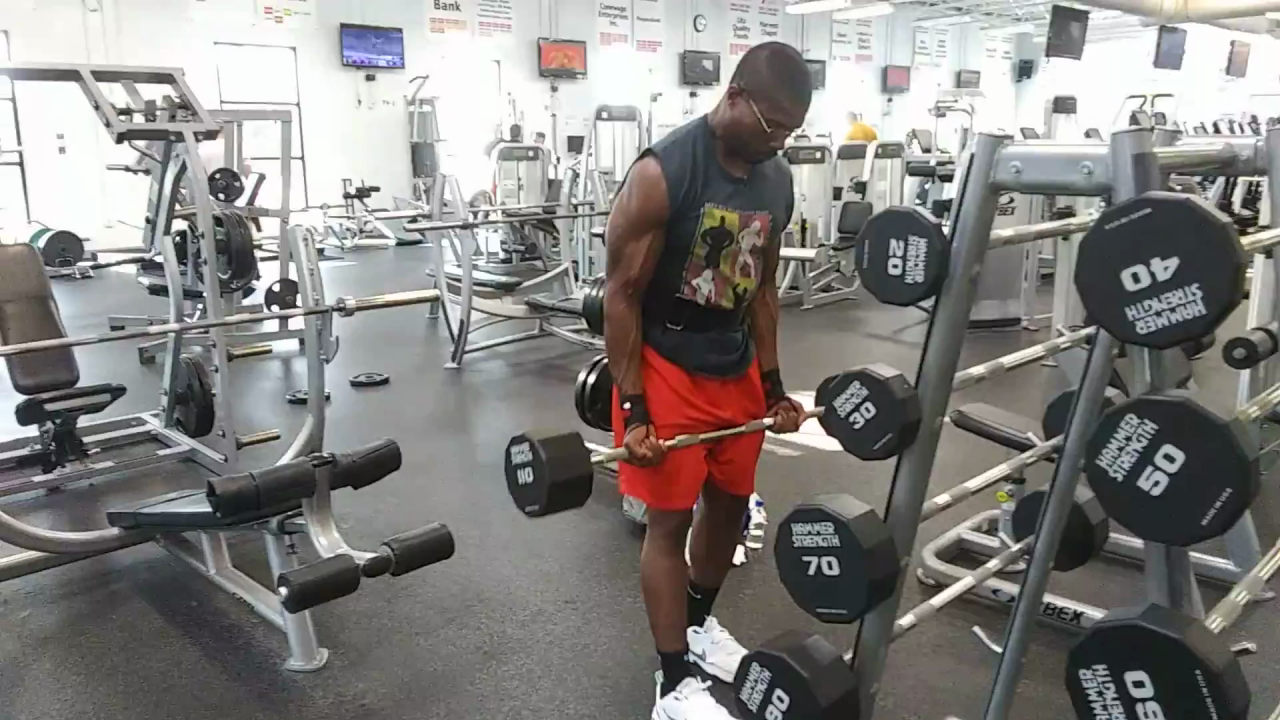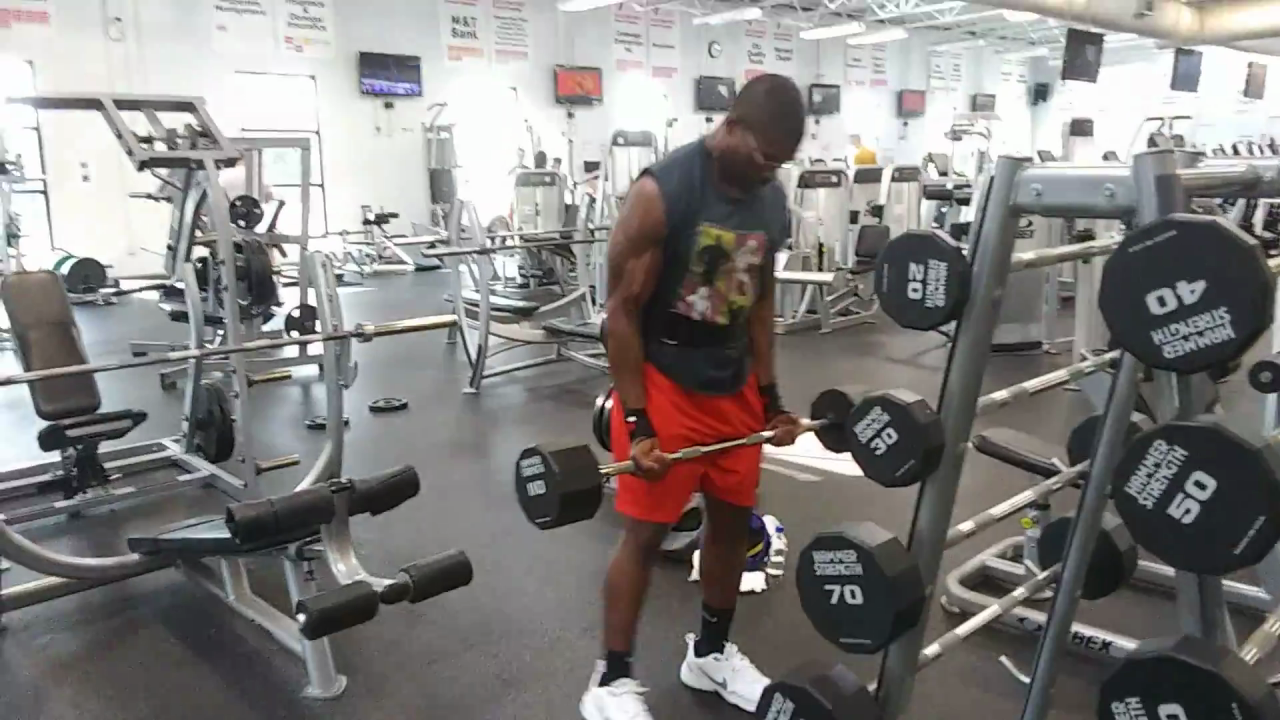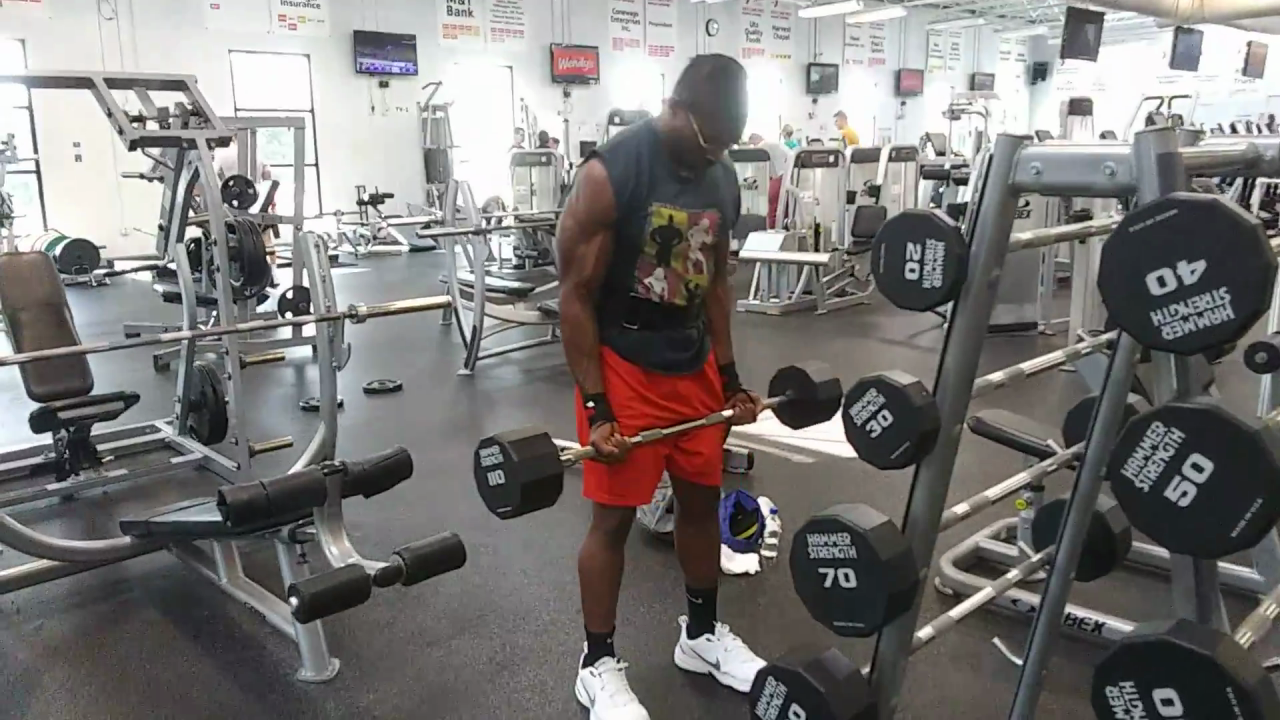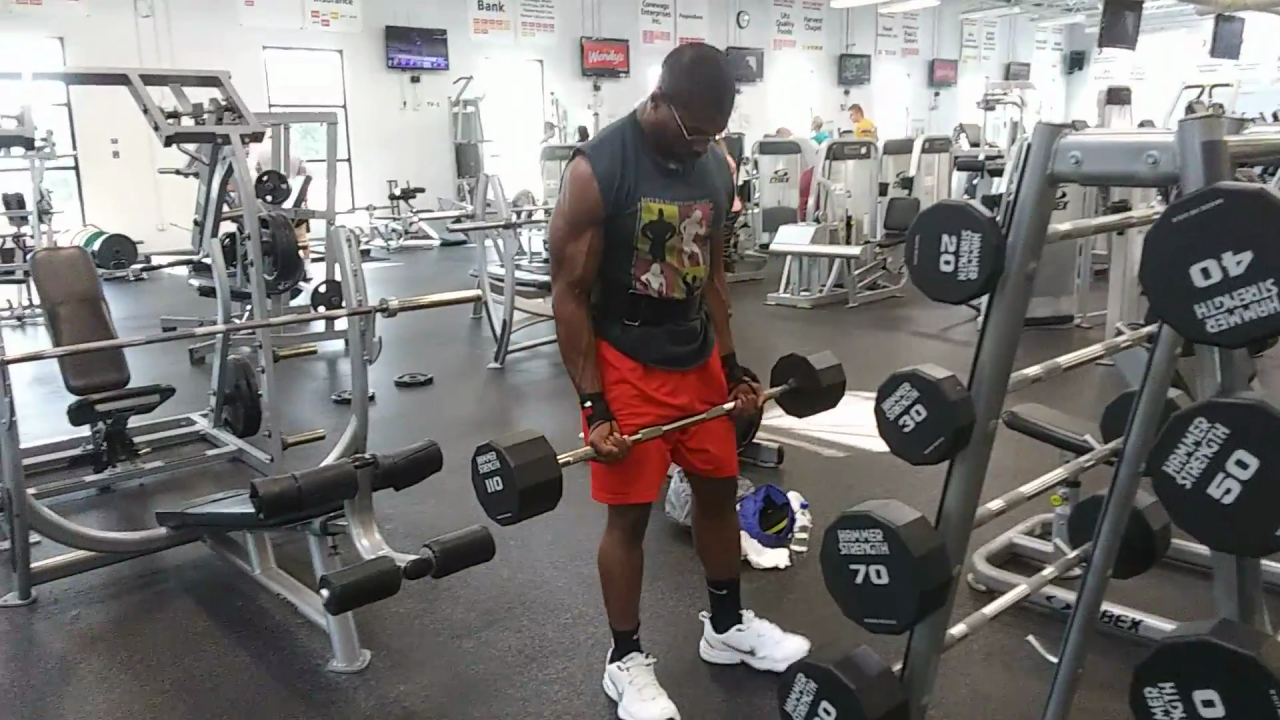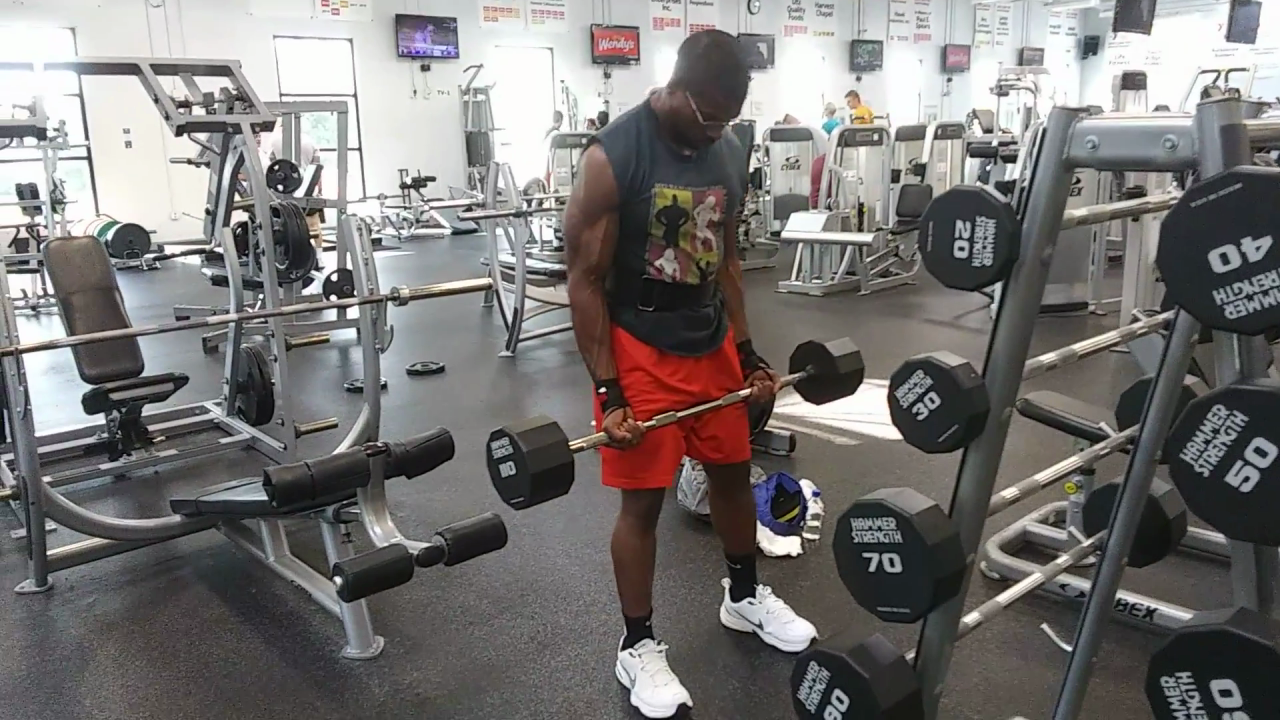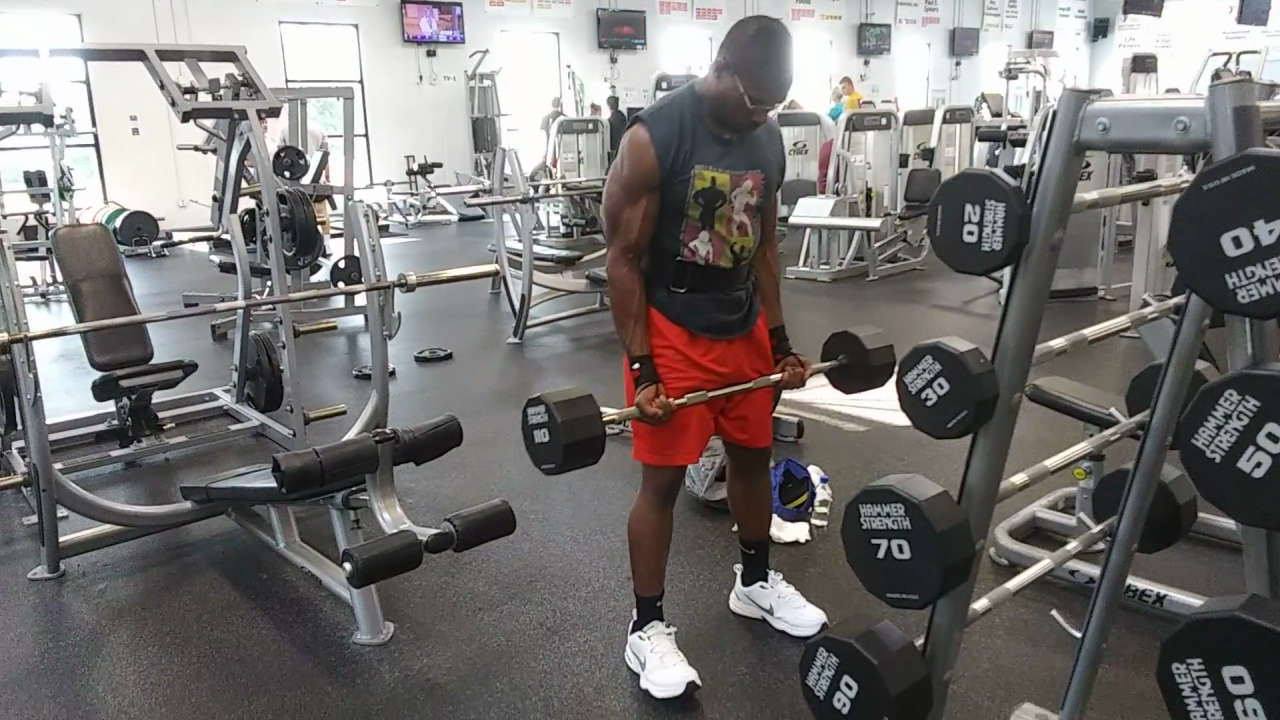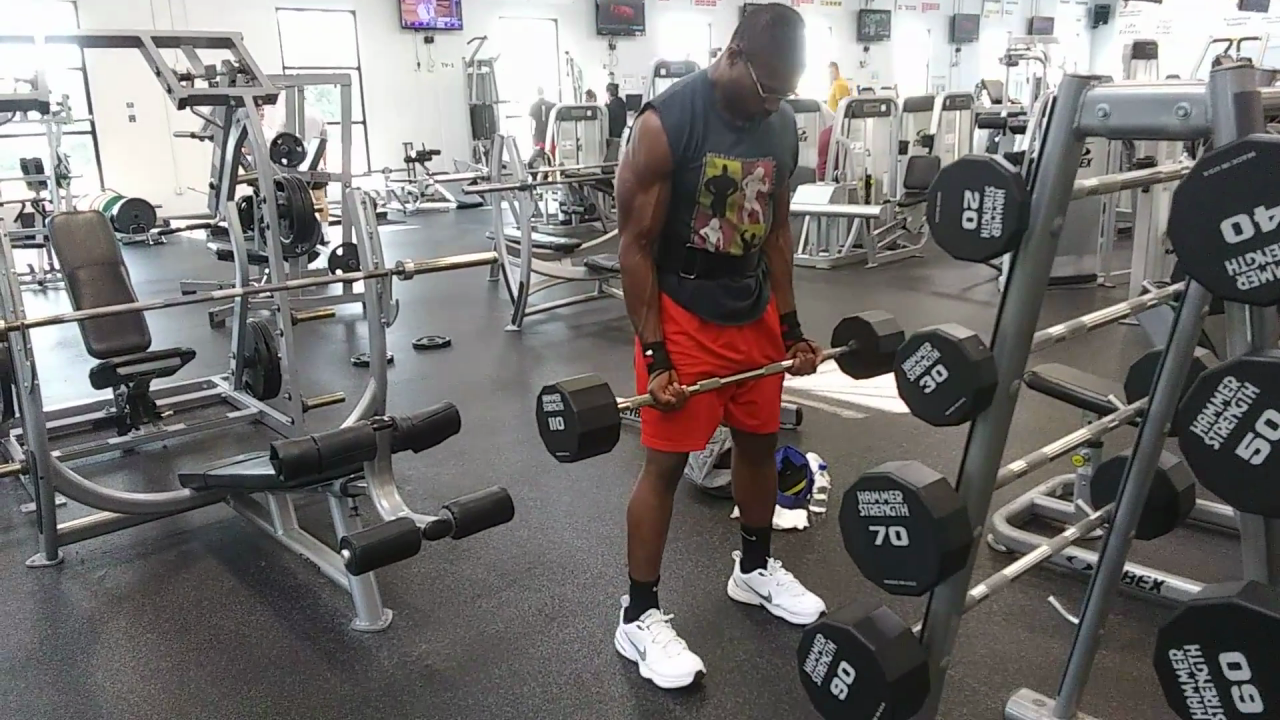
dt=0.3s
person 1, frame 1
left shoulder: (777, 180)
right shoulder: (660, 173)
right elbow: (621, 295)
left wrist: (772, 383)
right wrist: (631, 409)
left hip: (736, 370)
right hip: (667, 369)
left knee: (729, 506)
right knee: (668, 520)
left ankle: (695, 623)
person 1, frame 2
left shoulder: (773, 201)
right shoulder: (660, 191)
right elbow: (622, 311)
left wrist: (769, 397)
right wrist: (637, 422)
left hip: (733, 389)
right hip: (664, 385)
left knee: (734, 520)
right knee: (646, 532)
left ankle: (710, 652)
person 1, frame 3
left shoulder: (722, 180)
right shoulder: (608, 173)
right elbow: (575, 296)
left wrist: (728, 377)
right wrist: (595, 406)
left hip: (693, 367)
right hip: (624, 369)
left knee: (702, 499)
right knee: (614, 516)
left ankle: (701, 635)
right ankle: (597, 665)
person 1, frame 4
left shoulder: (715, 168)
right shoulder: (596, 169)
right elbow: (569, 295)
left wrist: (731, 366)
right wrist: (594, 407)
left hip: (698, 361)
right hip: (627, 367)
left knee: (719, 491)
right knee: (628, 514)
left ankle: (727, 626)
right ankle: (625, 660)
person 1, frame 5
left shoulder: (729, 154)
right shoulder: (612, 157)
right elbow: (585, 281)
left wrist: (747, 353)
right wrist: (608, 392)
left hip: (712, 343)
right hip: (641, 349)
left knee: (733, 473)
right knee: (642, 499)
left ankle: (744, 596)
right ankle: (637, 647)
person 1, frame 6
left shoulder: (767, 141)
right shoulder: (654, 137)
right elbow: (623, 259)
left wrist: (779, 339)
right wrist: (641, 368)
left hip: (743, 327)
right hip: (672, 330)
left knee: (753, 457)
right knee: (662, 479)
left ankle: (755, 580)
right ankle: (647, 629)
person 1, frame 7
left shoulder: (781, 127)
right shoulder: (666, 123)
right elbow: (635, 246)
left wrist: (791, 326)
right wrist: (655, 356)
left hip: (753, 313)
right hip: (681, 314)
left knee: (760, 442)
right knee: (664, 462)
left ankle: (754, 567)
right ankle: (639, 616)
